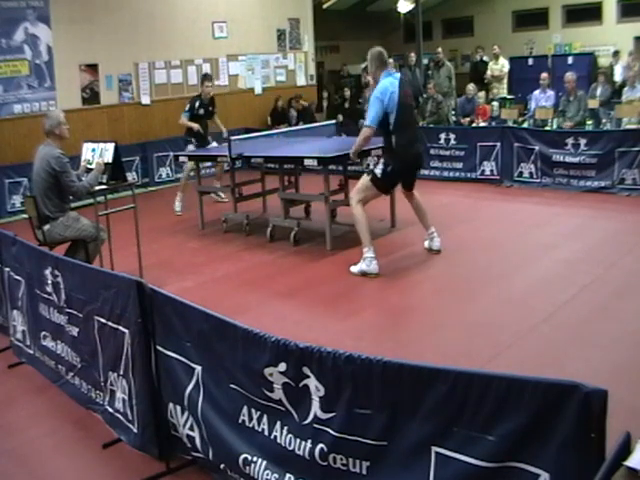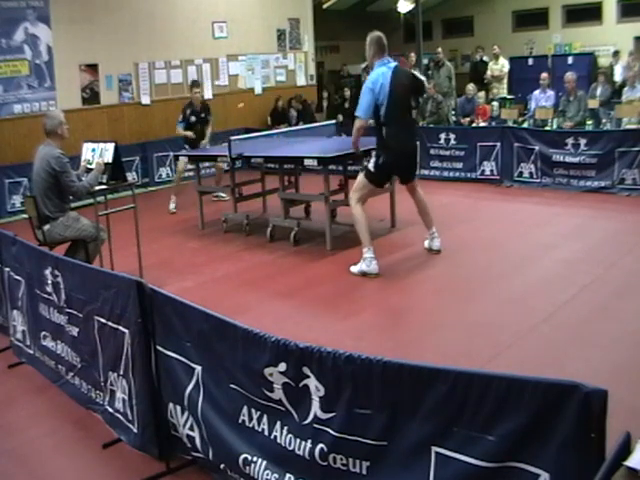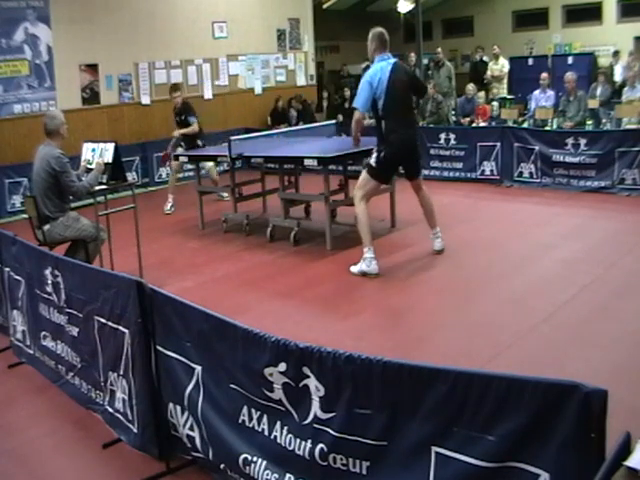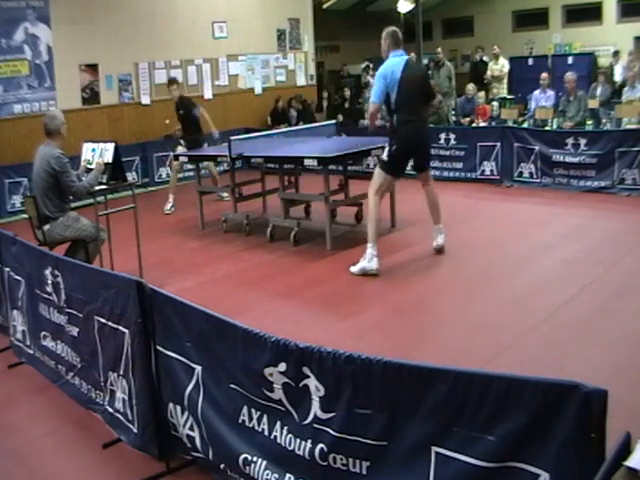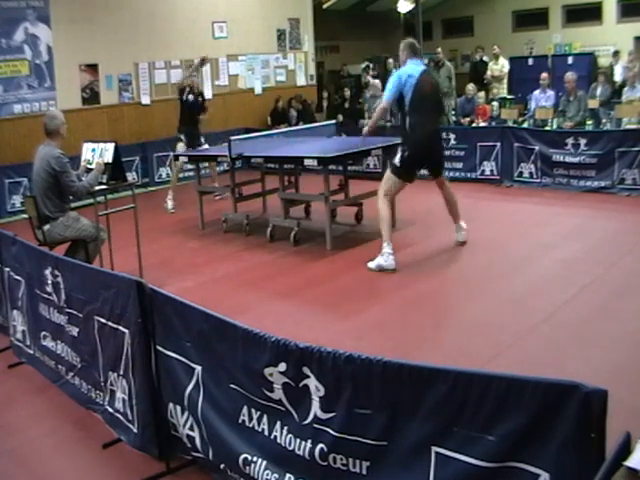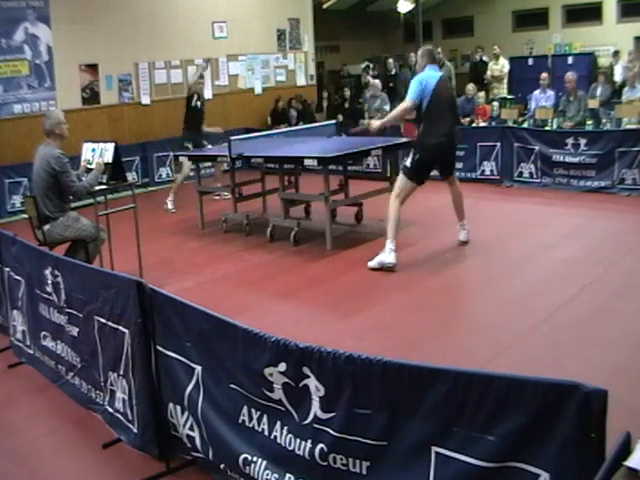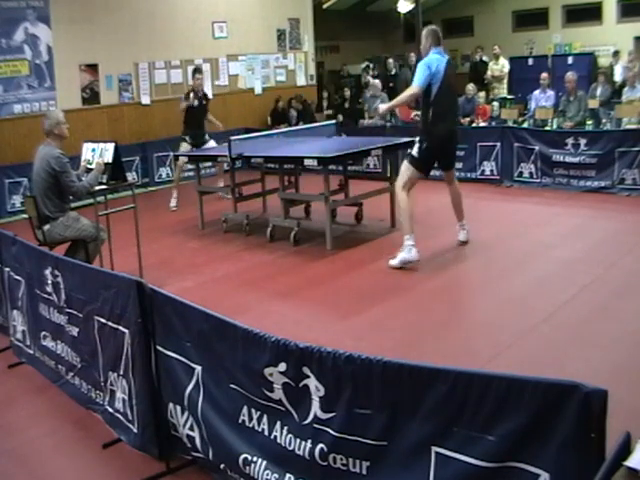
dt=0.2s
person 1, frame 1
left shoulder: (380, 91)
right shoulder: (405, 82)
left elbow: (368, 132)
left wrist: (355, 149)
left hip: (396, 157)
right hip: (415, 153)
left knee: (357, 199)
right knee: (410, 194)
left ankle: (369, 259)
right ankle: (433, 237)
person 1, frame 2
left shoulder: (372, 81)
right shoulder: (404, 73)
left elbow: (361, 123)
right elbow: (424, 88)
left wrist: (355, 142)
left hip: (388, 150)
right hip: (409, 145)
left knee: (356, 198)
right knee: (413, 190)
left ankle: (369, 259)
right ankle: (433, 238)
person 1, frame 3
left shoulder: (371, 75)
right shoulder: (404, 71)
left elbow: (359, 117)
right elbow: (424, 93)
left wrist: (355, 136)
left hip: (390, 145)
right hip: (411, 141)
left knee: (360, 197)
right knee: (419, 188)
left ankle: (369, 259)
right ankle: (437, 238)
person 1, frame 4
left shoulder: (386, 69)
right shoulder: (418, 68)
left elbow: (373, 109)
right elbow: (430, 101)
left wrist: (371, 122)
left hip: (401, 139)
right hip: (422, 135)
left knee: (375, 194)
right knee: (427, 183)
left ankle: (371, 256)
right ankle: (439, 236)
person 1, frame 5
left shoulder: (402, 74)
right shoulder: (432, 78)
left elbow: (385, 105)
left wrist: (369, 127)
left hip: (414, 143)
right hip: (434, 141)
left knee: (384, 195)
right knee: (442, 184)
left ankle: (387, 254)
right ankle: (459, 228)
person 1, frame 6
left shoulder: (421, 79)
right shoulder: (446, 83)
left elbow: (407, 106)
left wrist: (380, 122)
left hip: (427, 146)
right hip: (448, 144)
left knee: (396, 197)
right knee: (452, 182)
left ankle: (389, 252)
right ankle: (463, 229)
person 1, frame 7
left shoulder: (427, 63)
right shoulder: (449, 64)
left elbow: (415, 91)
left wrist: (388, 106)
right wrist: (424, 112)
left hip: (431, 135)
right hip: (449, 132)
left knee: (402, 187)
right knee: (451, 181)
left ankle: (409, 247)
right ankle: (463, 230)
person 2, frame 1
left shoulder: (43, 151)
right shoulder: (56, 156)
right elbow: (77, 191)
left wrist: (81, 171)
right wrist: (96, 172)
left hip: (45, 221)
right hip: (54, 224)
left knee: (88, 230)
right knee: (98, 233)
person 2, frame 2
left shoulder: (43, 151)
right shoulder: (56, 156)
right elbow: (77, 191)
left wrist: (81, 171)
right wrist: (96, 172)
left hip: (45, 221)
right hip: (54, 224)
left knee: (88, 230)
right knee: (98, 233)
person 2, frame 3
left shoulder: (43, 151)
right shoulder: (56, 156)
right elbow: (77, 192)
left wrist: (81, 171)
right wrist: (96, 172)
left hip: (45, 221)
right hip: (54, 225)
left knee: (88, 230)
right knee: (98, 233)
person 2, frame 4
left shoulder: (43, 151)
right shoulder: (56, 156)
right elbow: (77, 191)
left wrist: (81, 171)
right wrist: (96, 172)
left hip: (45, 221)
right hip: (54, 224)
left knee: (88, 230)
right knee: (98, 233)
person 2, frame 5
left shoulder: (43, 151)
right shoulder: (56, 156)
right elbow: (77, 191)
left wrist: (81, 171)
right wrist: (96, 172)
left hip: (45, 221)
right hip: (54, 225)
left knee: (88, 230)
right knee: (98, 233)
person 2, frame 6
left shoulder: (43, 151)
right shoulder: (56, 156)
right elbow: (77, 191)
left wrist: (81, 171)
right wrist: (96, 172)
left hip: (45, 220)
right hip: (54, 224)
left knee: (88, 230)
right knee: (98, 233)
person 2, frame 7
left shoulder: (43, 151)
right shoulder: (56, 156)
right elbow: (77, 191)
left wrist: (81, 171)
right wrist: (96, 172)
left hip: (45, 221)
right hip: (54, 225)
left knee: (88, 230)
right knee: (98, 233)
person 3, frame 1
left shoulder: (212, 100)
right shoulder: (194, 101)
right elbow: (181, 121)
left wrist: (222, 127)
right wrist: (192, 125)
left hip: (205, 137)
right hip: (192, 138)
right knee: (189, 167)
left ankle: (216, 190)
right ankle: (179, 198)
person 3, frame 2
left shoulder: (205, 106)
right shoulder: (186, 110)
right elbow: (178, 131)
left wrist: (206, 139)
right wrist: (186, 133)
left hip: (202, 143)
right hip: (188, 144)
left knee: (220, 166)
right knee: (180, 169)
left ankle: (216, 192)
right ankle: (173, 200)
person 3, frame 3
left shoulder: (187, 107)
right shoulder: (175, 110)
left elbow: (195, 128)
left wrist: (180, 131)
right wrist: (172, 143)
left hip: (197, 142)
right hip: (185, 142)
left knee: (213, 175)
right knee: (174, 166)
right ankle: (170, 201)
person 3, frame 4
left shoulder: (186, 101)
right shoulder: (177, 104)
left elbow: (202, 112)
left wrist: (212, 128)
right wrist: (178, 130)
left hip: (198, 138)
right hip: (186, 139)
left knee: (212, 170)
right knee: (175, 165)
right ankle: (171, 200)
person 3, frame 5
left shoulder: (200, 95)
right shoulder: (183, 91)
right elbow: (182, 83)
right wrist: (194, 67)
left hip: (196, 133)
right hip: (184, 133)
left knee: (212, 161)
right knee: (177, 165)
right ankle: (170, 198)
person 3, frame 6
left shoulder: (201, 102)
right shoulder: (193, 97)
right elbow: (191, 85)
left wrist: (213, 129)
right wrist: (201, 69)
left hip: (199, 139)
right hip: (188, 139)
right knee: (185, 171)
right ankle: (170, 199)
person 3, frame 7
left shoulder: (205, 95)
right shoulder: (189, 94)
right elbow: (181, 108)
left wrist: (215, 121)
right wrist: (188, 102)
left hip: (202, 134)
right hip: (188, 135)
right knee: (180, 163)
left ankle: (221, 186)
right ankle: (174, 195)
